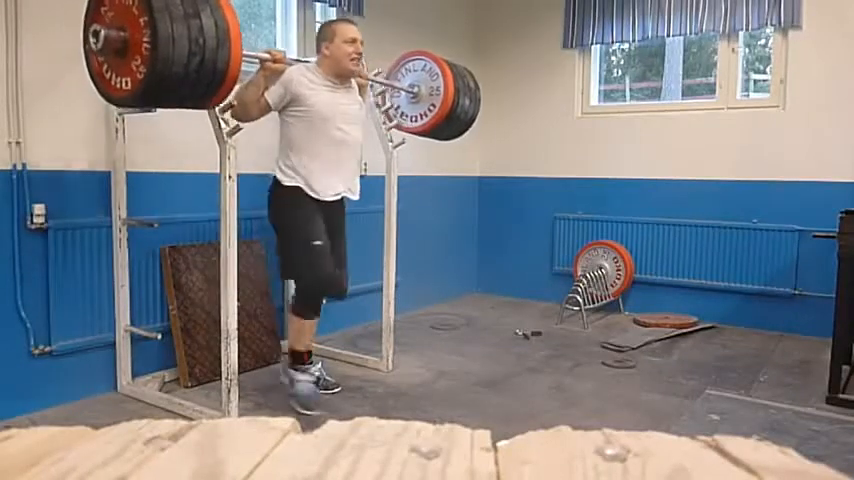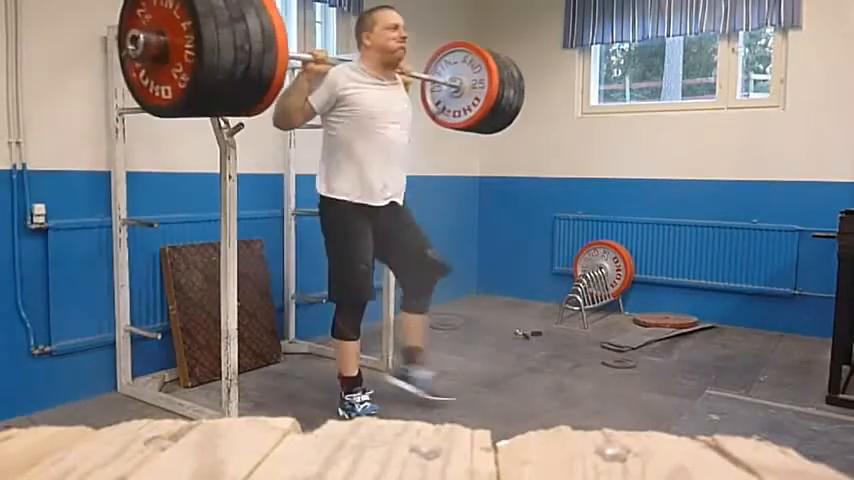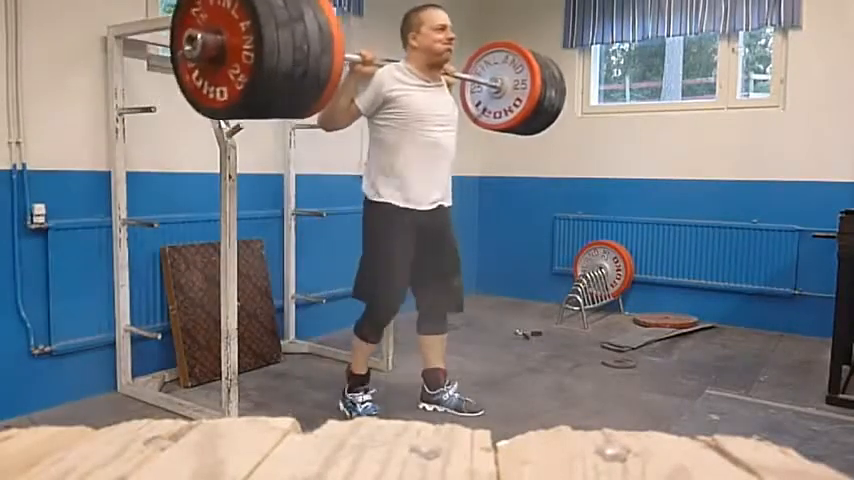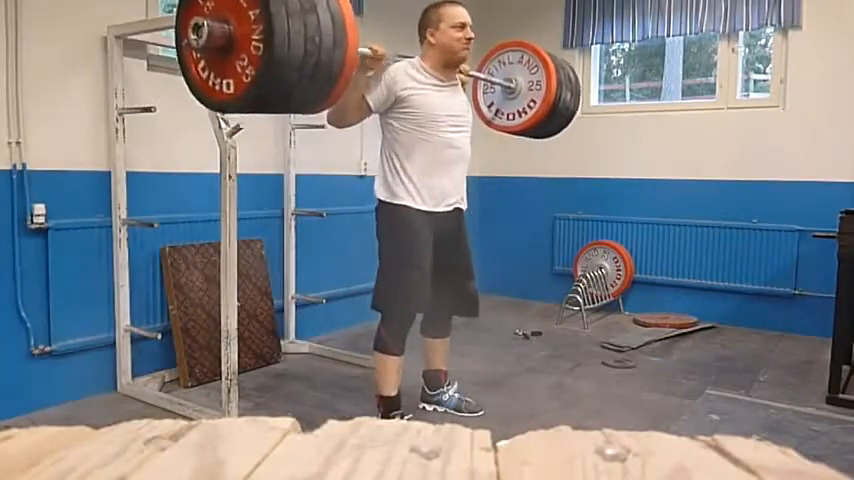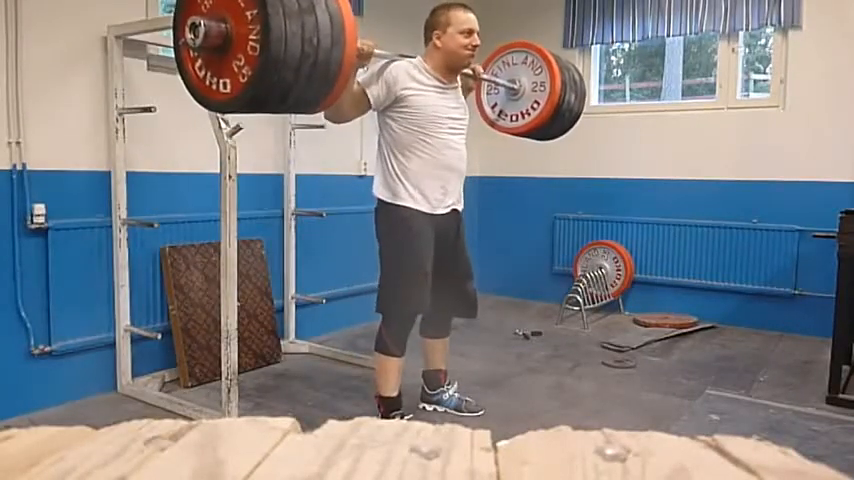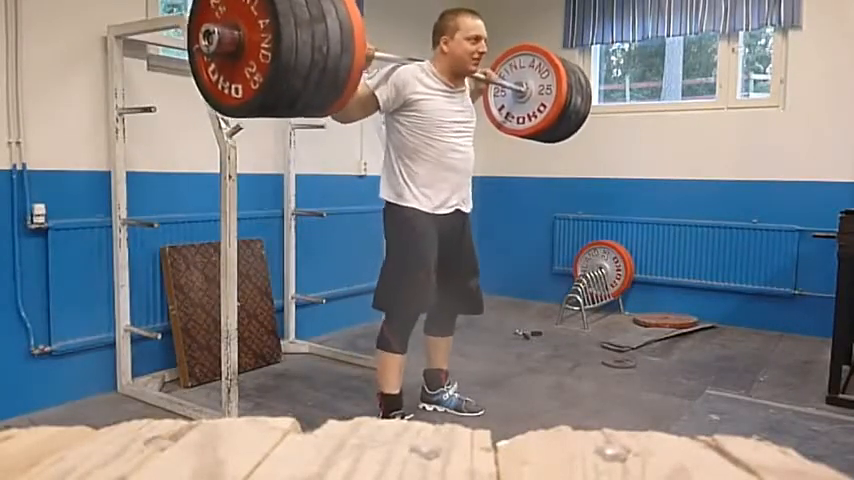
dt=0.5s
person 1, frame 1
left shoulder: (354, 89)
right shoulder: (296, 80)
right elbow: (242, 112)
right wrist: (265, 73)
left hip: (333, 199)
right hip: (296, 195)
left knee: (318, 285)
right knee: (315, 279)
left ankle: (301, 364)
right ankle: (302, 372)
person 1, frame 2
left shoulder: (398, 84)
right shoulder: (340, 79)
right elbow: (284, 119)
right wrist: (307, 75)
left hip: (389, 202)
right hip: (347, 204)
left knee: (424, 273)
right knee: (353, 297)
left ankle: (412, 366)
right ankle: (351, 393)
person 1, frame 3
left shoulder: (443, 86)
right shoulder: (386, 80)
right elbow: (329, 121)
right wrist: (354, 76)
left hip: (435, 207)
right hip: (391, 207)
left knee: (437, 299)
right knee: (384, 302)
left ankle: (436, 387)
right ankle: (354, 389)
person 1, frame 4
left shoulder: (456, 85)
right shoulder: (398, 77)
right elbow: (339, 117)
right wrist: (361, 72)
left hip: (450, 211)
right hip: (407, 212)
left knee: (445, 302)
right knee: (400, 310)
left ankle: (436, 388)
right ankle: (389, 412)
person 1, frame 5
left shoulder: (454, 84)
right shoulder: (398, 75)
right elbow: (337, 112)
right wrist: (351, 66)
left hip: (448, 212)
right hip: (406, 212)
left knee: (446, 302)
right knee: (402, 311)
left ankle: (436, 389)
right ankle: (390, 413)
person 1, frame 6
left shoulder: (462, 87)
right shoulder: (406, 79)
right elbow: (344, 112)
left wrist: (481, 87)
left hip: (455, 212)
right hip: (412, 212)
left knee: (450, 301)
right knee: (403, 309)
left ankle: (437, 388)
right ankle: (390, 412)
